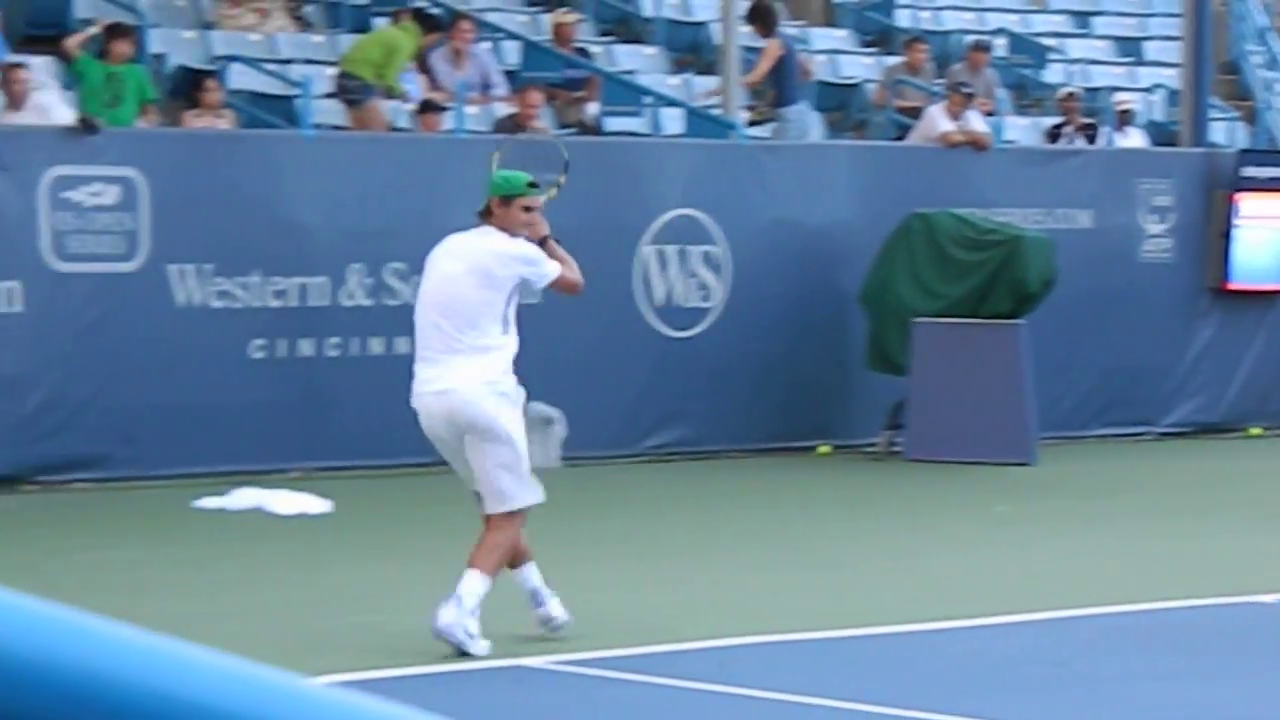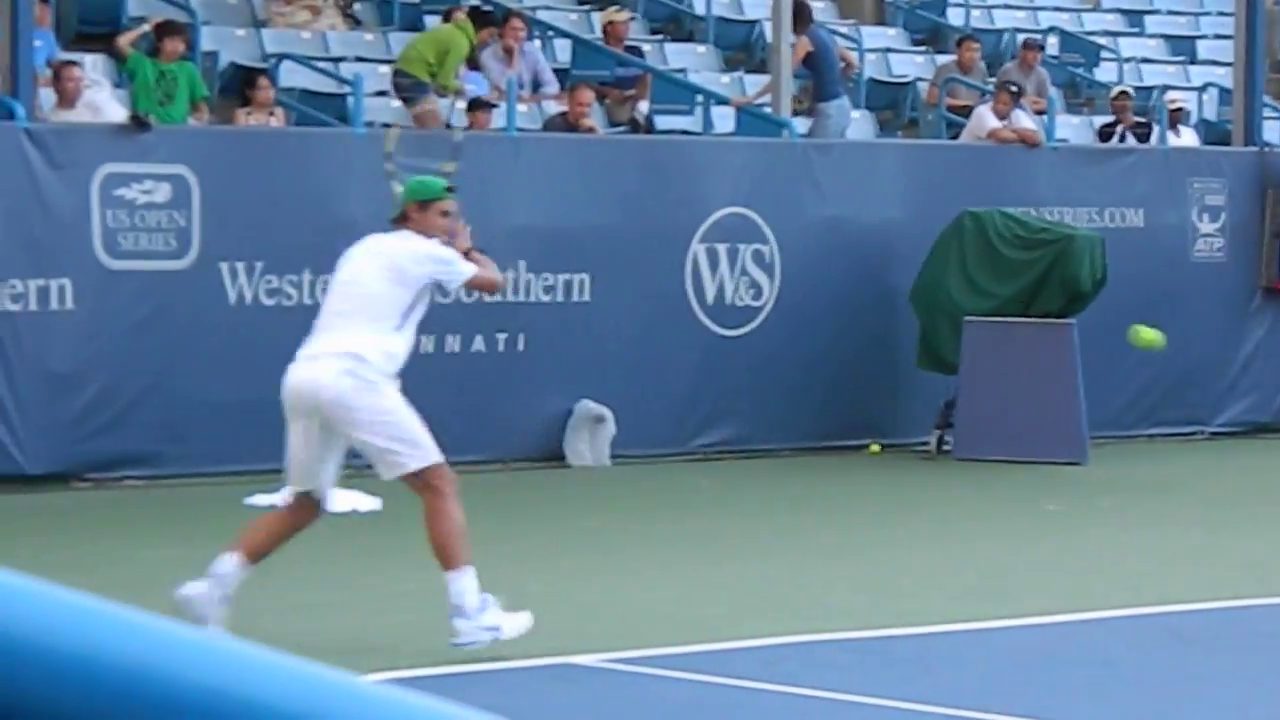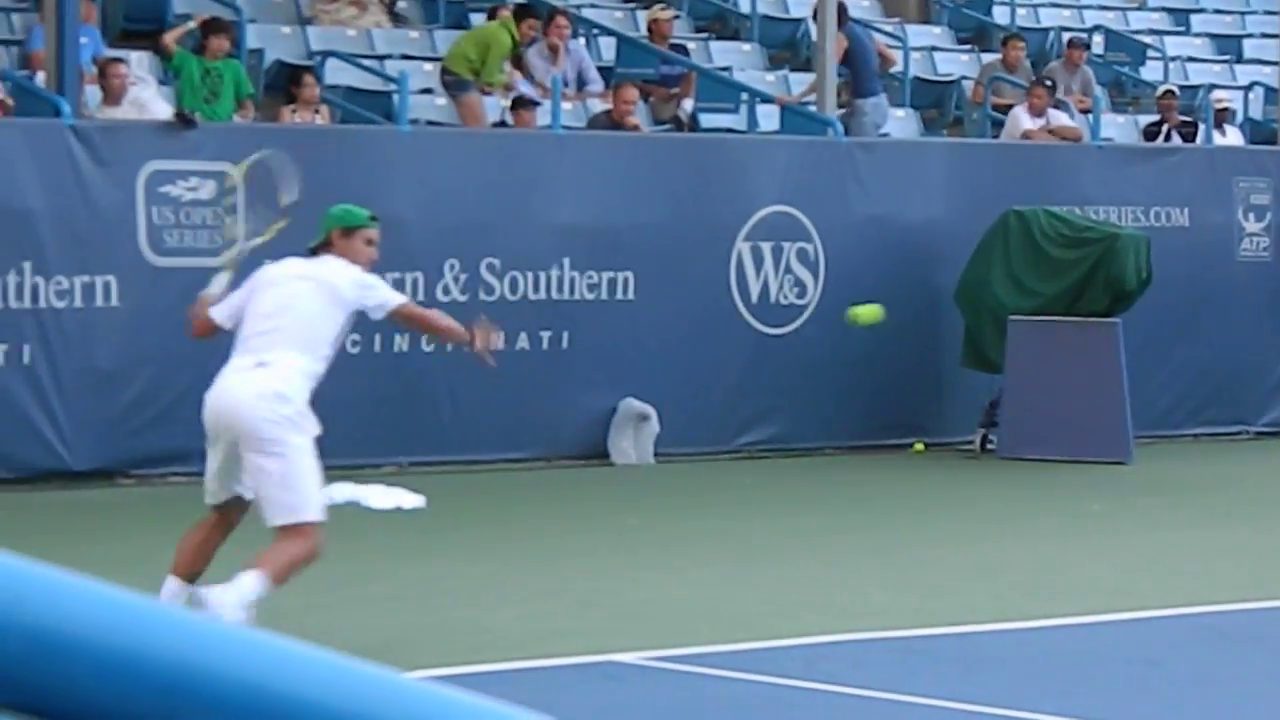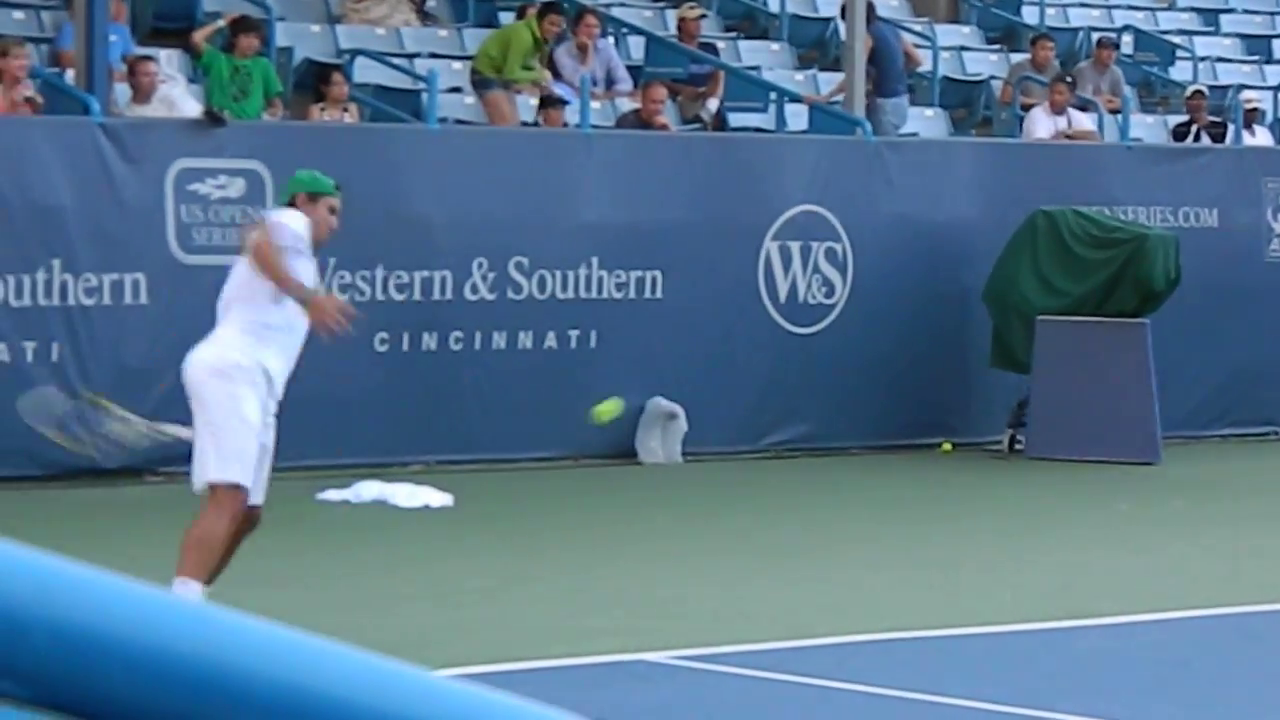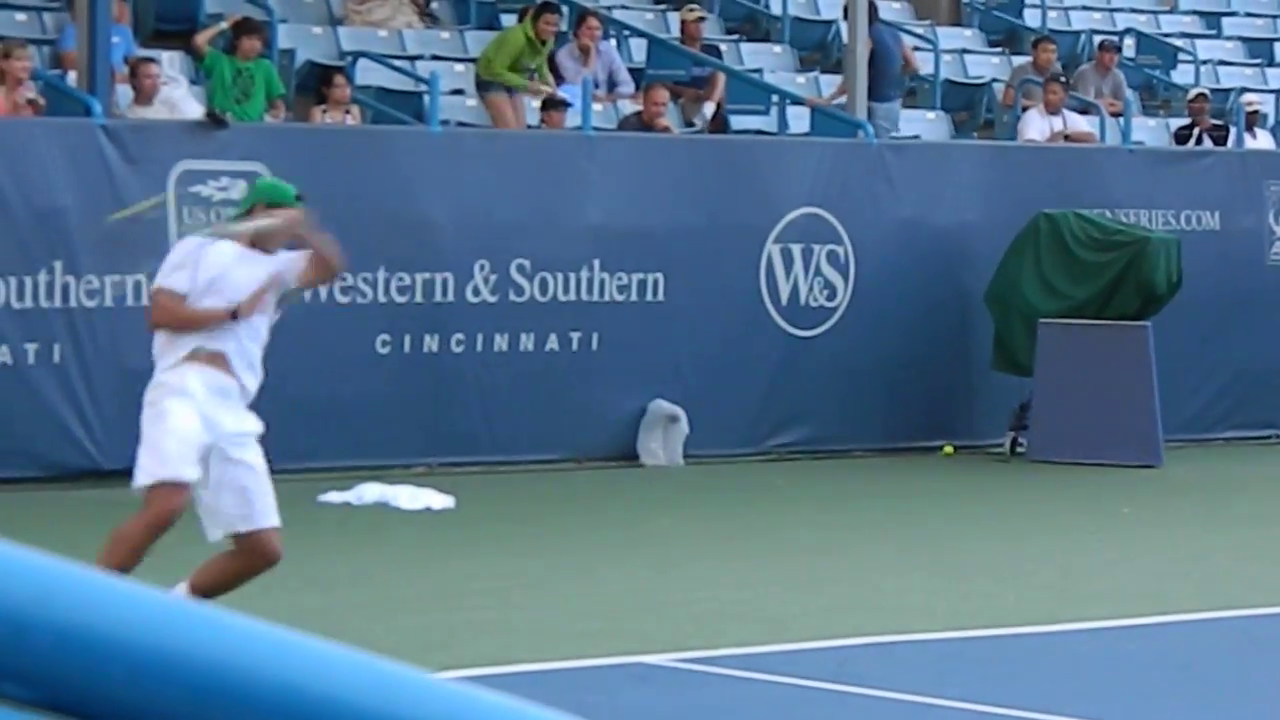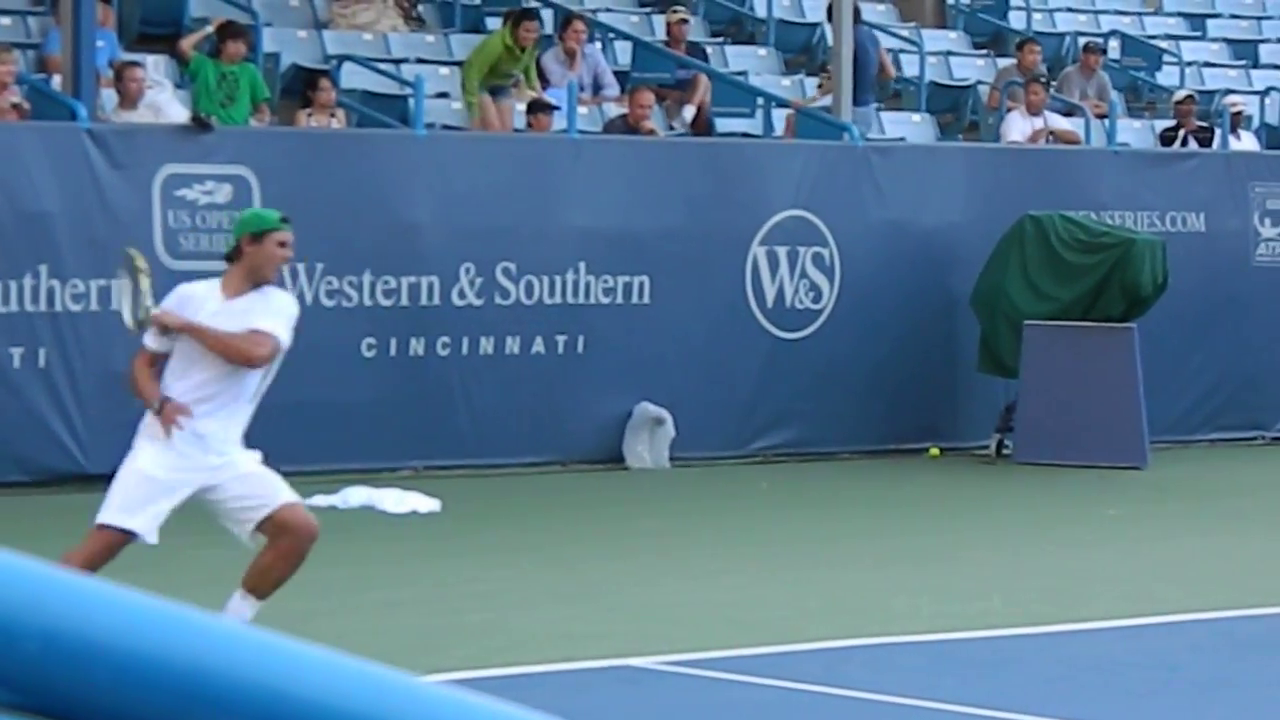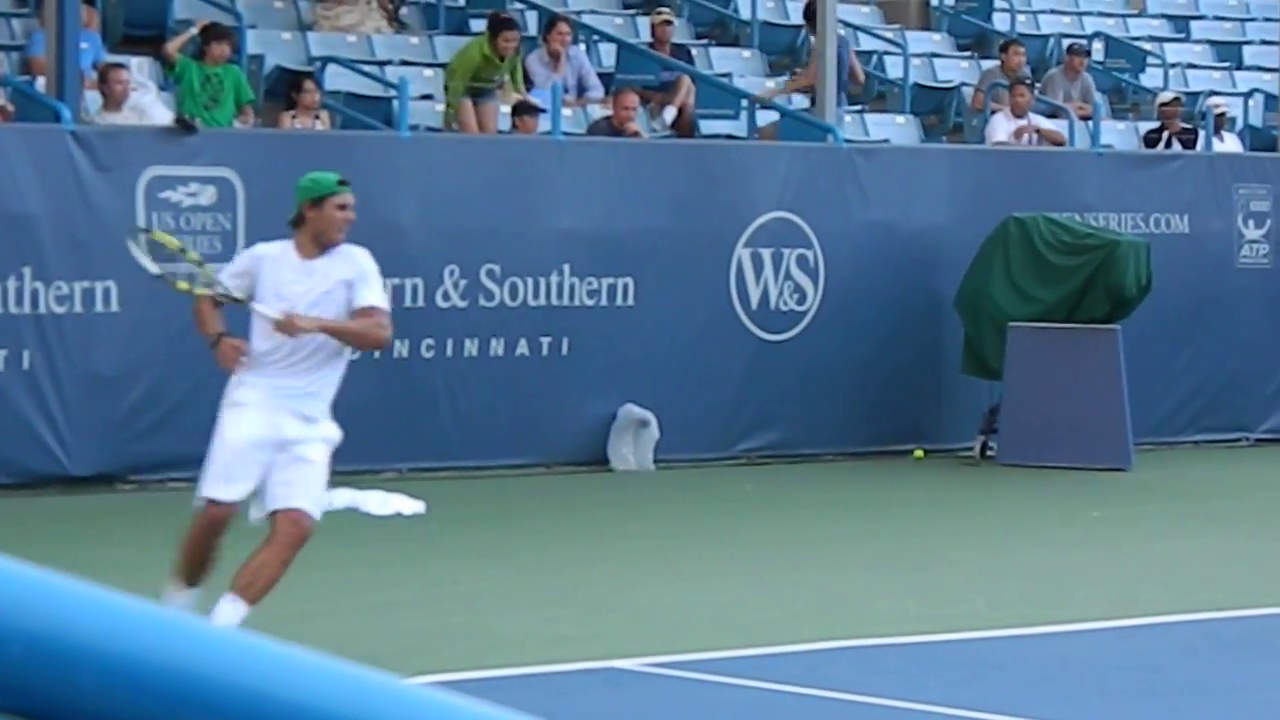
dt=0.2s
person 1, frame 1
left shoulder: (446, 249)
right shoulder: (515, 252)
right elbow: (574, 282)
right wrist: (547, 241)
left hip: (430, 397)
right hip: (484, 393)
left knee: (502, 504)
right knee: (507, 519)
left ankle: (540, 597)
right ankle: (460, 611)
person 1, frame 2
left shoulder: (363, 249)
right shoulder: (431, 254)
right elbow: (493, 282)
right wrist: (468, 251)
left hip: (303, 379)
right hip: (350, 379)
left knee: (303, 507)
right knee: (440, 486)
left ankle: (213, 590)
right ankle: (472, 613)
person 1, frame 3
left shoulder: (268, 275)
right shoulder: (352, 280)
left elbow: (201, 328)
right elbow: (423, 319)
left wrist: (205, 300)
right wrist: (472, 337)
left hip: (222, 397)
right hip: (272, 405)
left knee: (225, 511)
right knee: (301, 540)
right ankle: (225, 605)
person 1, frame 4
left shoulder: (293, 260)
right shoulder: (289, 224)
right elbow: (260, 243)
right wrist: (307, 296)
left hip: (254, 383)
right hip: (232, 373)
left knee: (245, 515)
right knee: (227, 501)
person 1, frame 5
left shoulder: (281, 267)
right shoulder: (201, 251)
left elbow: (328, 269)
right elbow: (161, 314)
left wrist: (306, 231)
right wrist: (235, 311)
left hip: (233, 415)
right hip: (183, 395)
left knee: (264, 549)
right knee: (165, 505)
person 1, frame 6
left shoulder: (280, 303)
right shoulder: (187, 295)
left elbow: (256, 354)
right elbow: (142, 366)
left wrist: (186, 324)
right wrist: (159, 404)
left hip: (225, 457)
right hip: (165, 444)
left knee: (301, 527)
right knee: (103, 541)
person 1, frame 7
left shoulder: (358, 264)
right shoulder: (262, 256)
left elbow: (380, 333)
right elbow: (206, 297)
left wrist: (321, 323)
right wrist: (219, 341)
left hip: (309, 422)
right hip: (253, 404)
left knee: (292, 529)
right knee: (215, 514)
left ankle: (219, 629)
right ankle: (177, 607)
